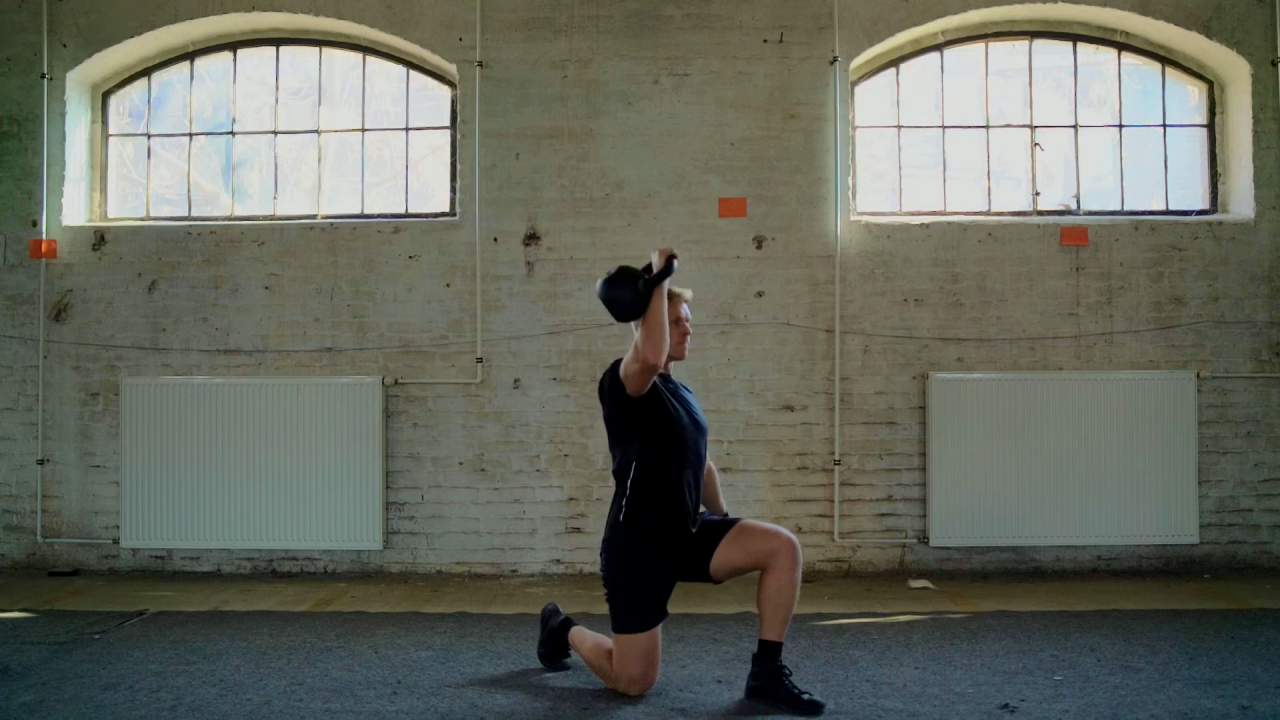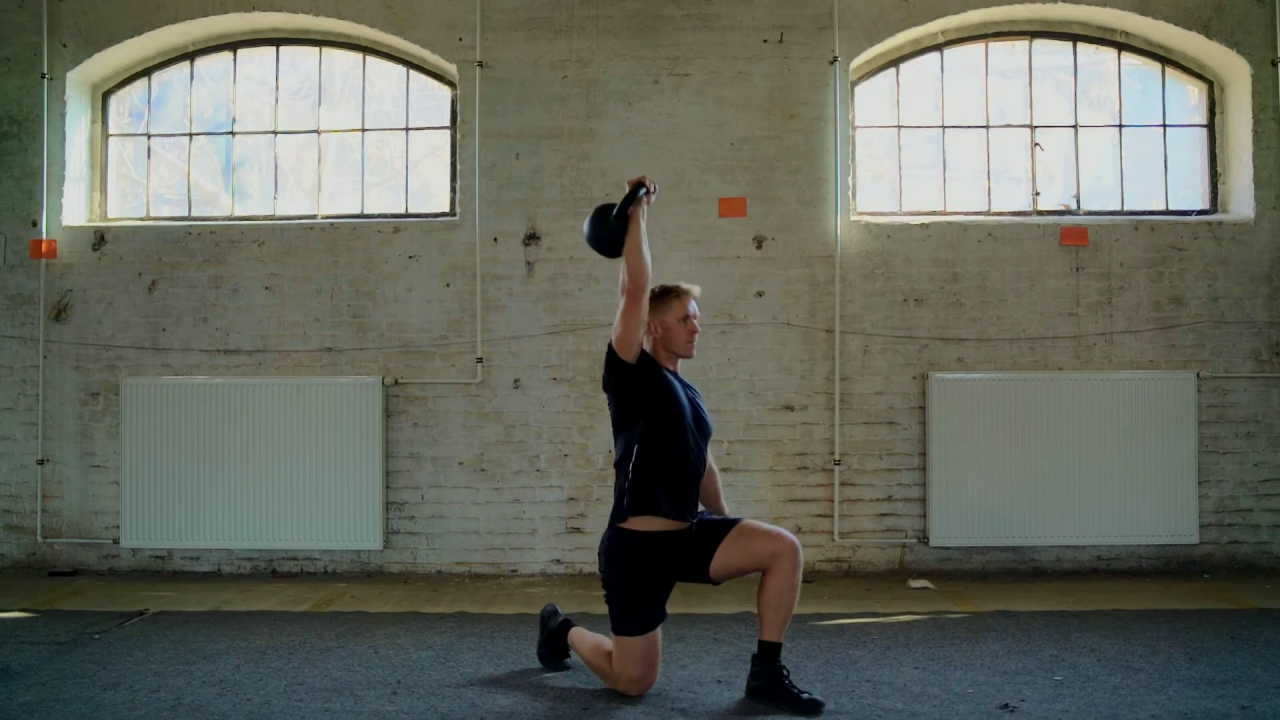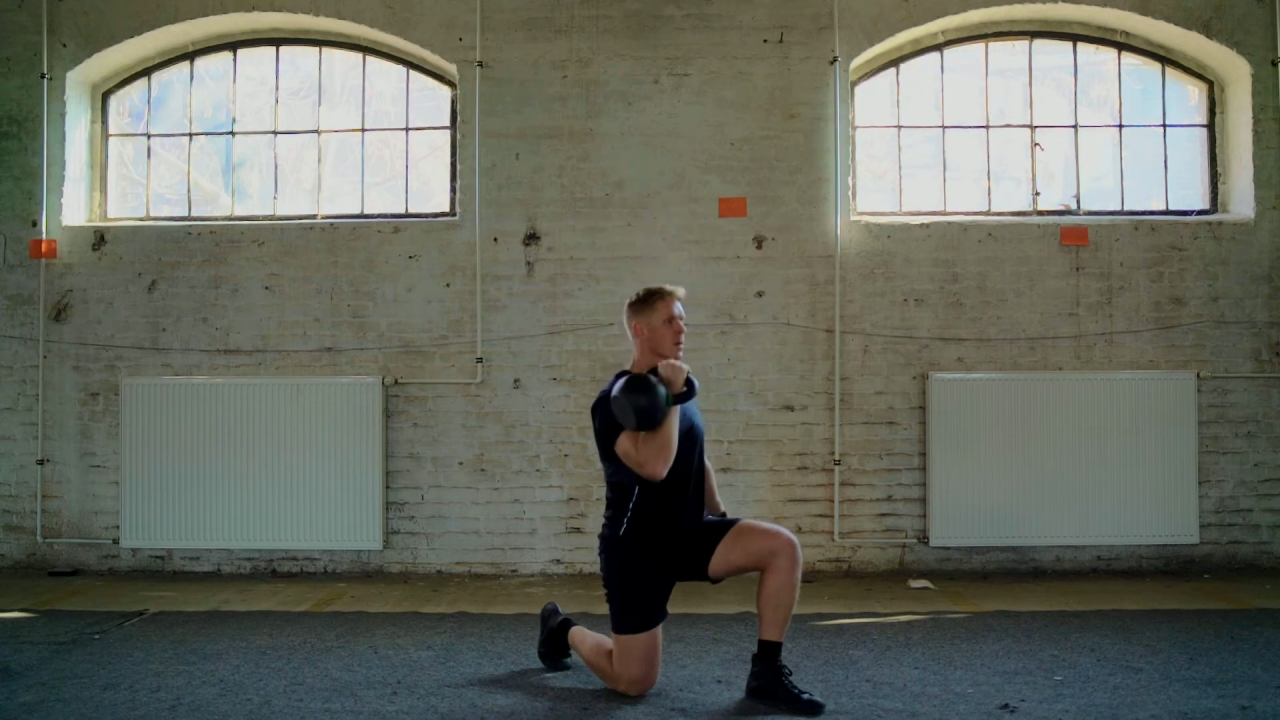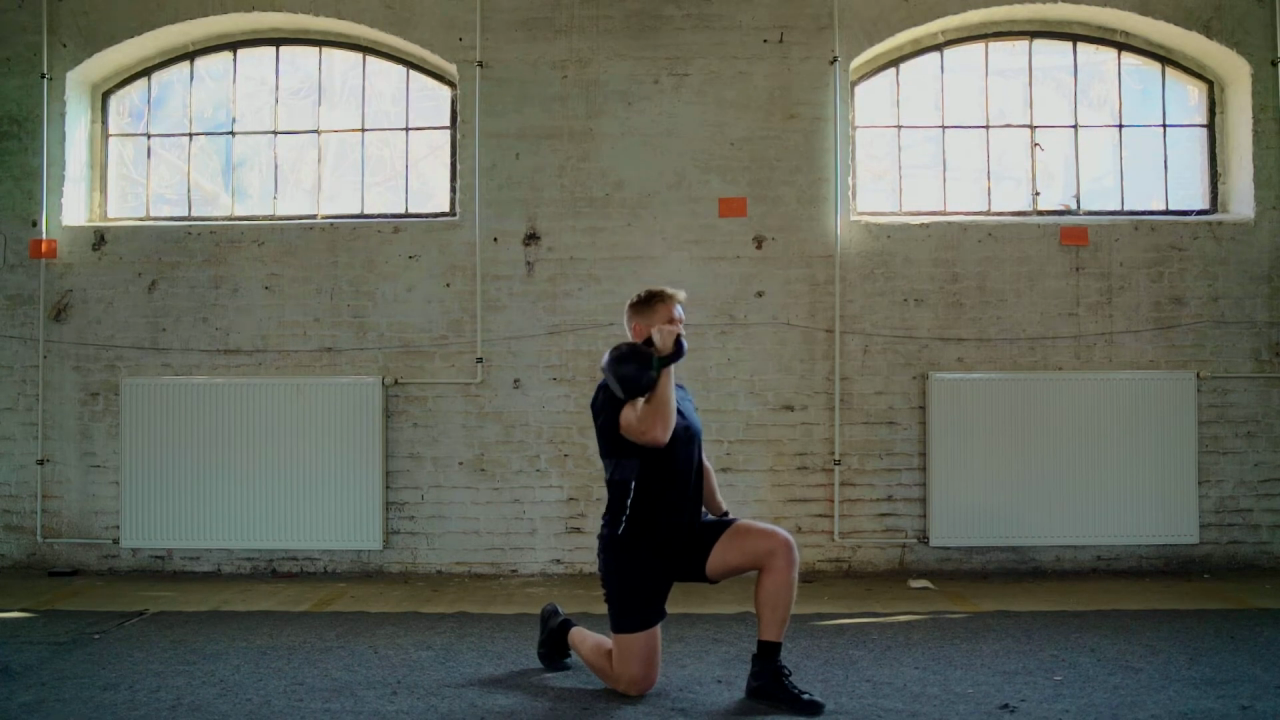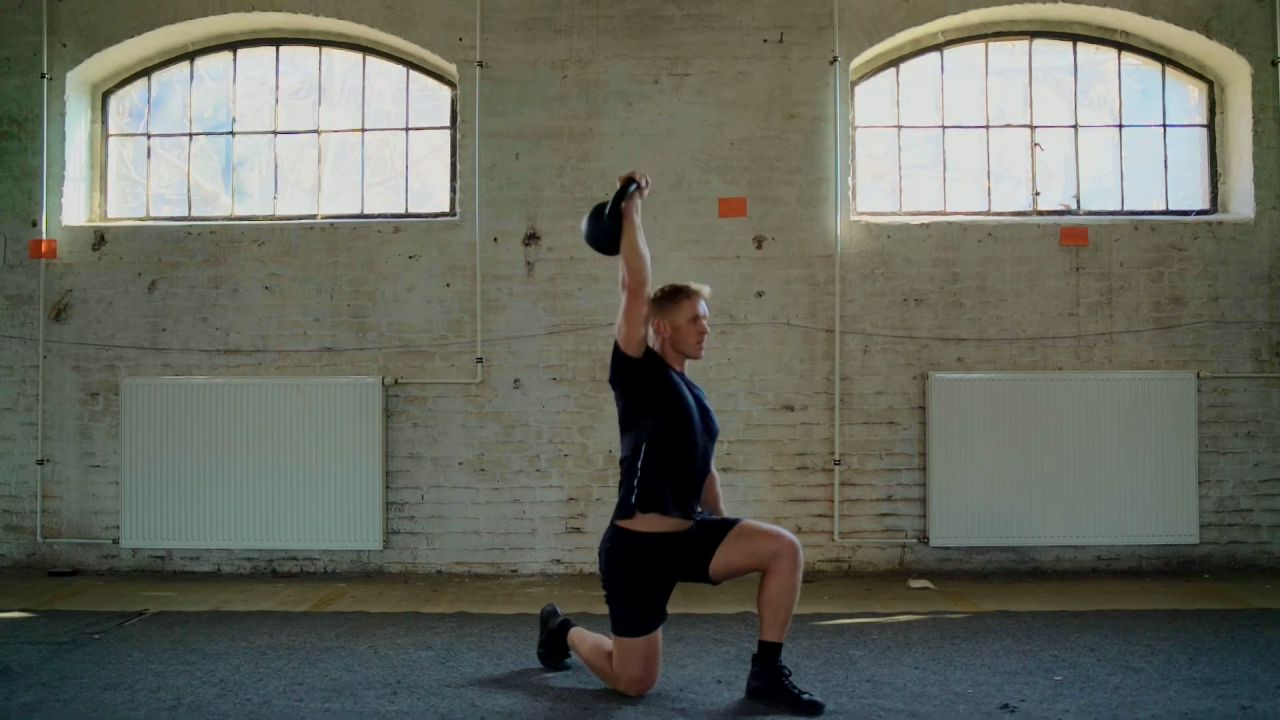
dt=1s
person 1, frame 1
left shoulder: (682, 393)
right shoulder: (620, 381)
right elbow: (651, 358)
left wrist: (723, 522)
right wrist: (657, 280)
left hip: (688, 535)
right hip: (638, 549)
left knee: (783, 547)
right knee: (634, 682)
left ankle: (766, 673)
right ankle: (563, 630)
person 1, frame 2
left shoulder: (687, 393)
right shoulder: (630, 374)
right elbow: (634, 290)
left wrist: (726, 526)
right wrist: (637, 211)
left hip: (687, 536)
right hip: (637, 548)
left knee: (783, 549)
left ankle: (766, 673)
right ankle: (562, 630)
person 1, frame 3
left shoulder: (675, 391)
right shoulder: (616, 400)
right elbow: (656, 466)
left wrist: (720, 519)
right wrist: (671, 396)
left hip: (686, 533)
right hip: (636, 549)
left knee: (782, 547)
right knee: (635, 682)
left ankle: (766, 672)
right ankle: (563, 630)
person 1, frame 4
left shoulder: (677, 391)
right shoulder: (615, 392)
right elbow: (657, 432)
left wrist: (723, 518)
right wrist: (664, 359)
left hip: (685, 533)
right hip: (634, 548)
left knee: (779, 546)
right knee: (635, 682)
left ankle: (766, 673)
right ankle: (564, 630)
person 1, frame 5
left shoulder: (692, 393)
right shoulder: (639, 373)
right elbow: (635, 288)
left wrist: (722, 539)
right wrist: (631, 208)
left hip: (687, 536)
right hip: (638, 548)
left knee: (783, 549)
left ankle: (766, 672)
right ankle: (562, 630)
